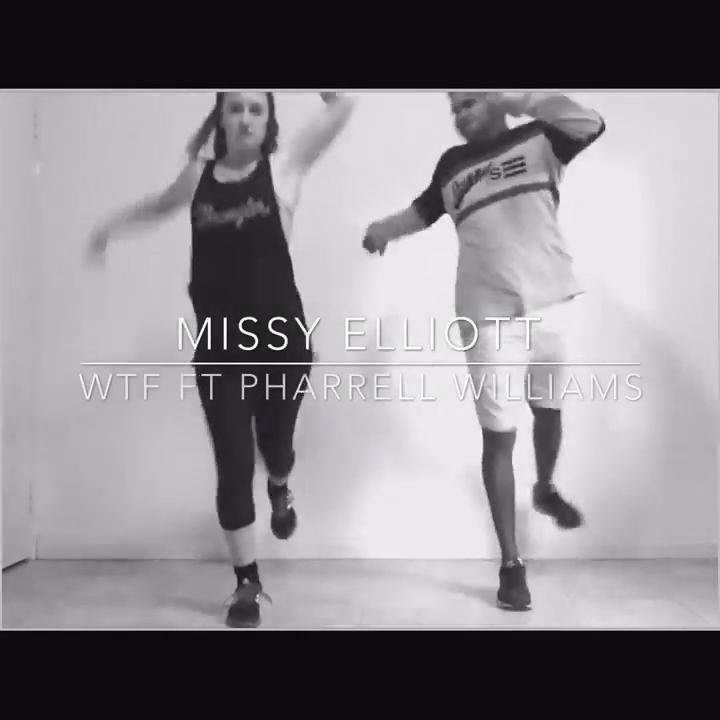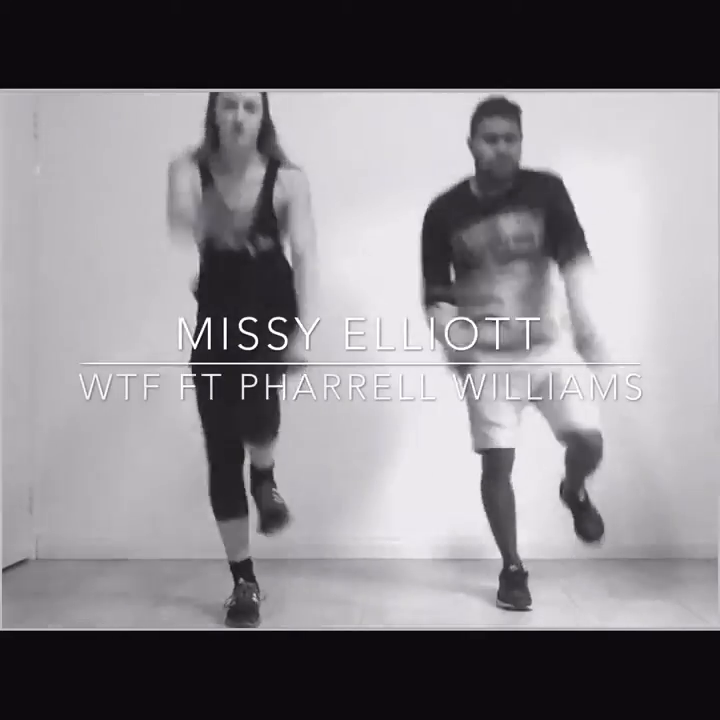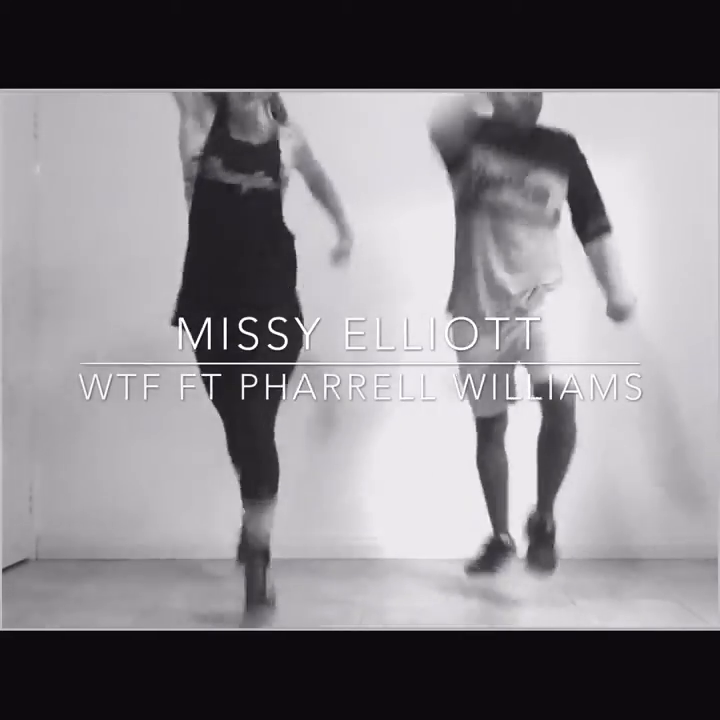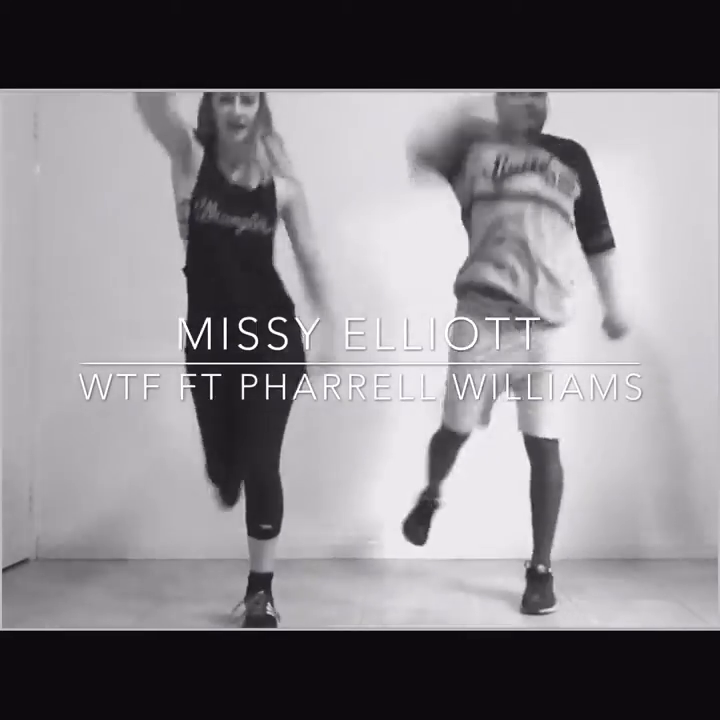
dt=0.2s
person 1, frame 1
left shoulder: (281, 161)
right shoulder: (200, 171)
left elbow: (341, 107)
right elbow: (168, 200)
right wrist: (113, 224)
left hip: (279, 333)
right hip: (218, 339)
left knee: (276, 444)
right knee: (233, 463)
left ankle: (279, 490)
right ankle: (247, 582)
person 1, frame 2
left shoulder: (286, 179)
right shoulder: (189, 169)
left elbow: (305, 253)
right elbow: (179, 224)
left wrist: (301, 325)
right wrist: (206, 218)
left hip: (273, 320)
right hip: (216, 323)
left knee: (254, 403)
right knee: (222, 453)
left ankle: (266, 477)
right ankle: (243, 579)
person 1, frame 3
left shoulder: (286, 138)
right shoulder: (200, 120)
left elbow: (319, 179)
left wrist: (343, 227)
left hip: (272, 310)
right hip: (207, 308)
left knee: (256, 425)
right knee: (238, 429)
left ankle: (258, 558)
right ankle: (254, 516)
person 1, frame 4
left shoulder: (281, 174)
right shoulder: (192, 154)
left elbow: (306, 253)
right elbow: (151, 107)
left wrist: (327, 315)
left hip: (273, 336)
right hip: (209, 336)
left knee: (261, 462)
right knee: (221, 464)
left ankle: (259, 591)
right ankle: (233, 483)
person 2, frame 1
left shoulder: (539, 139)
right shoulder: (451, 162)
left elbow: (590, 124)
right elbow: (426, 206)
left wrist: (523, 100)
right wrist: (387, 226)
left hip: (543, 304)
right hip: (488, 316)
left knee: (549, 413)
right knee: (499, 438)
left ankle: (545, 487)
right ankle: (511, 564)
person 2, frame 2
left shoulder: (546, 189)
right shoulder: (443, 211)
left elbow: (573, 255)
right elbow: (436, 292)
left wrist: (582, 318)
right wrist: (456, 341)
left hip: (542, 344)
right hip: (482, 351)
left knee: (589, 441)
right knee: (497, 460)
left ankle: (575, 489)
right ankle: (512, 569)
person 2, frame 3
left shoulder: (561, 148)
right shoulder: (468, 135)
left elbow: (592, 223)
right elbow: (444, 134)
left wrist: (614, 288)
left hip: (533, 304)
right hip: (477, 309)
left knee: (560, 402)
right knee: (490, 425)
left ankle: (543, 517)
right ankle: (499, 536)
person 2, frame 4
left shoulder: (570, 155)
right shoulder: (478, 147)
left elbow: (598, 237)
right elbow: (422, 156)
left wrist: (612, 302)
right wrist: (461, 123)
left hip: (543, 323)
right hip: (483, 316)
left knee: (544, 446)
right knee: (456, 431)
left ankle: (541, 569)
right ankle: (429, 498)
